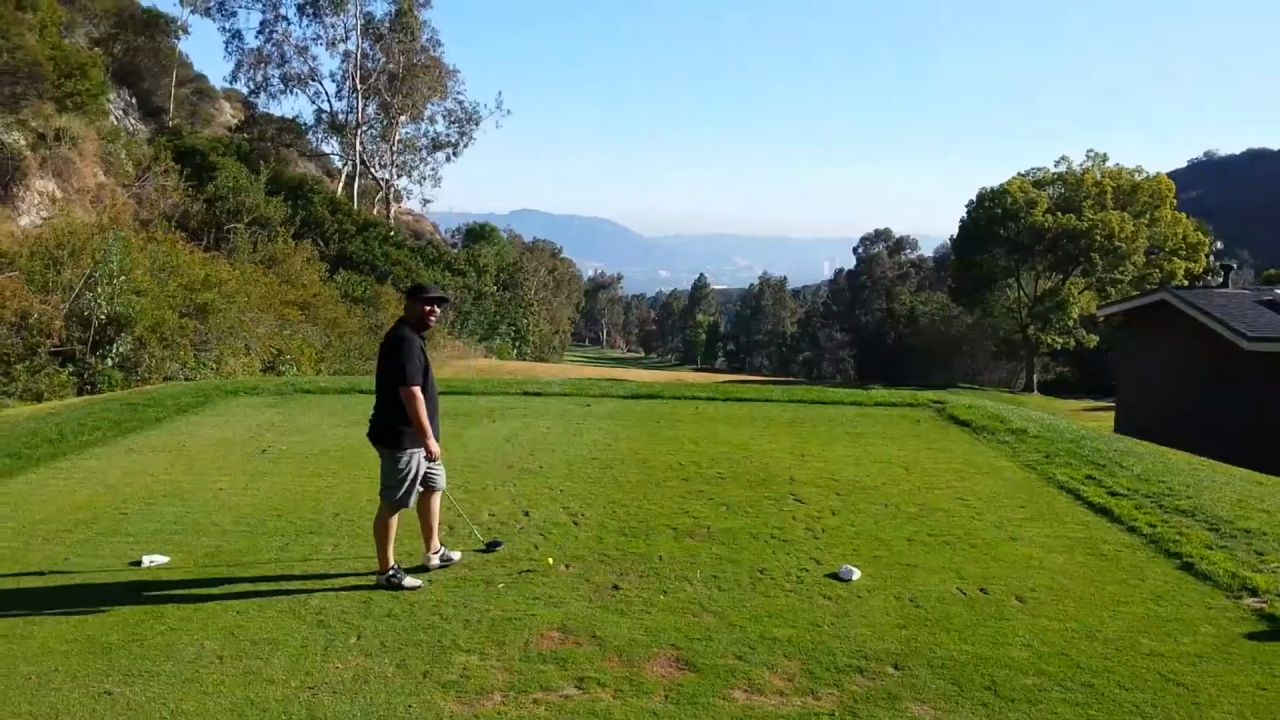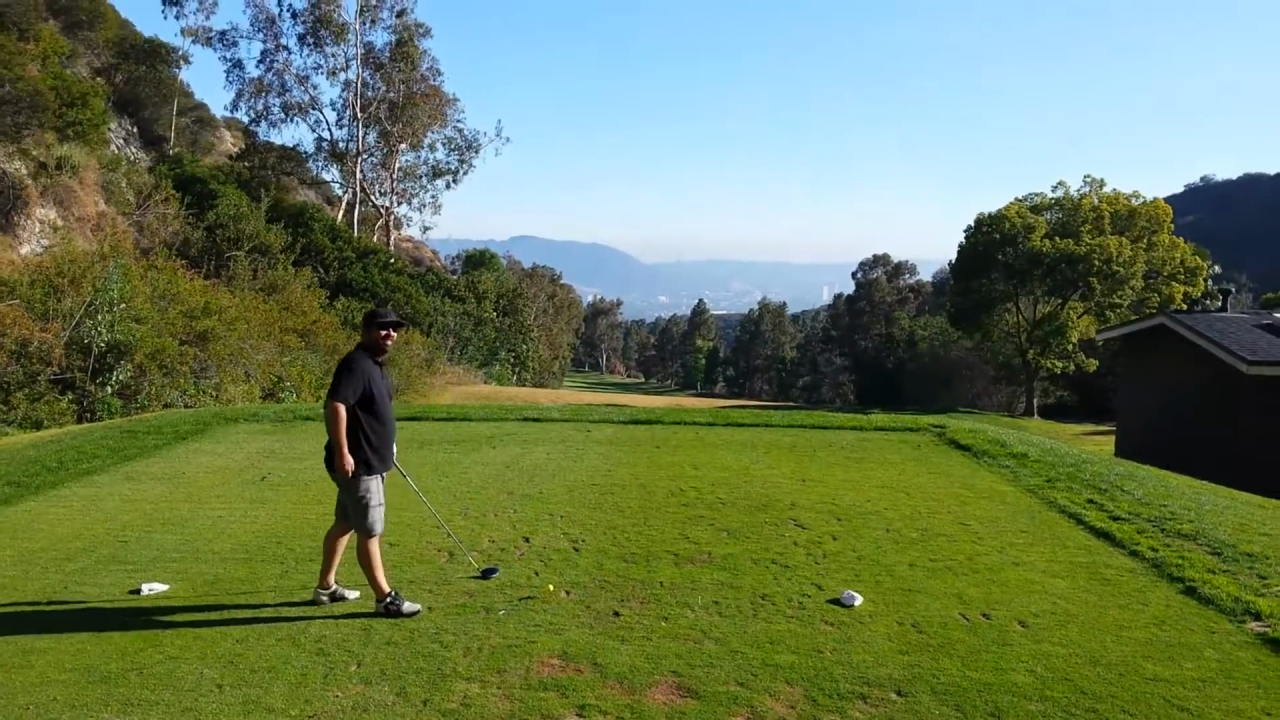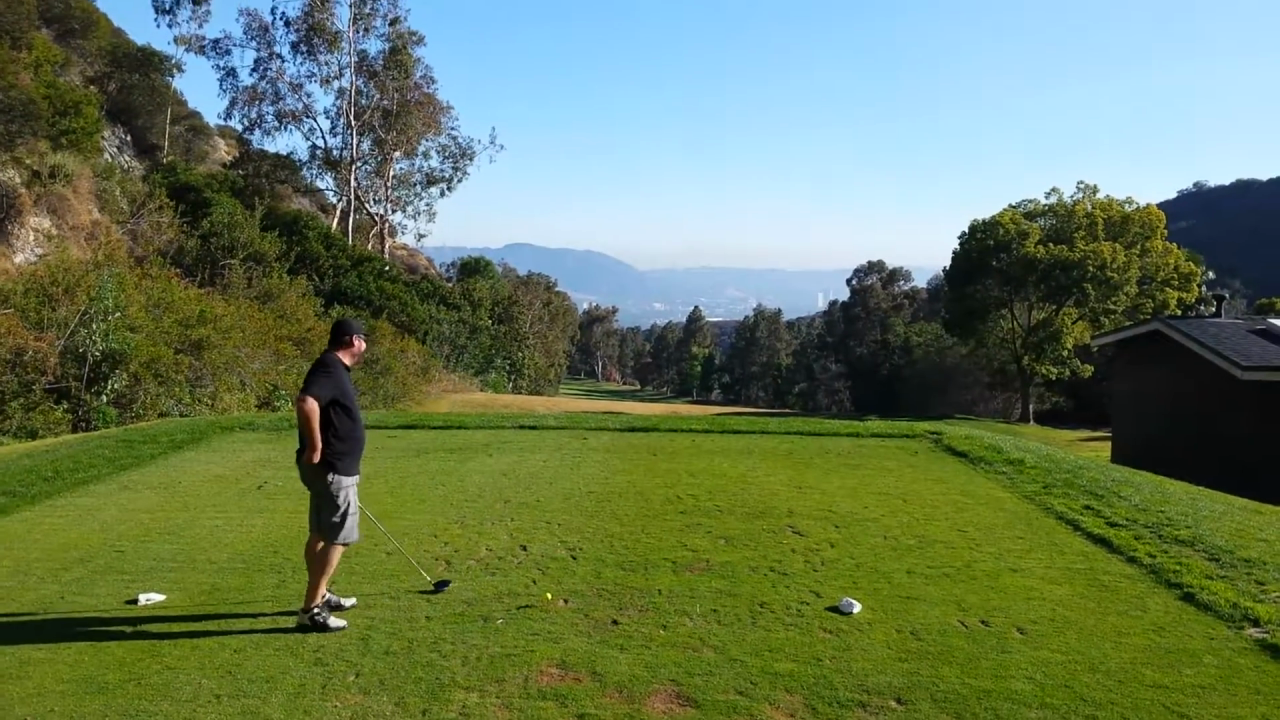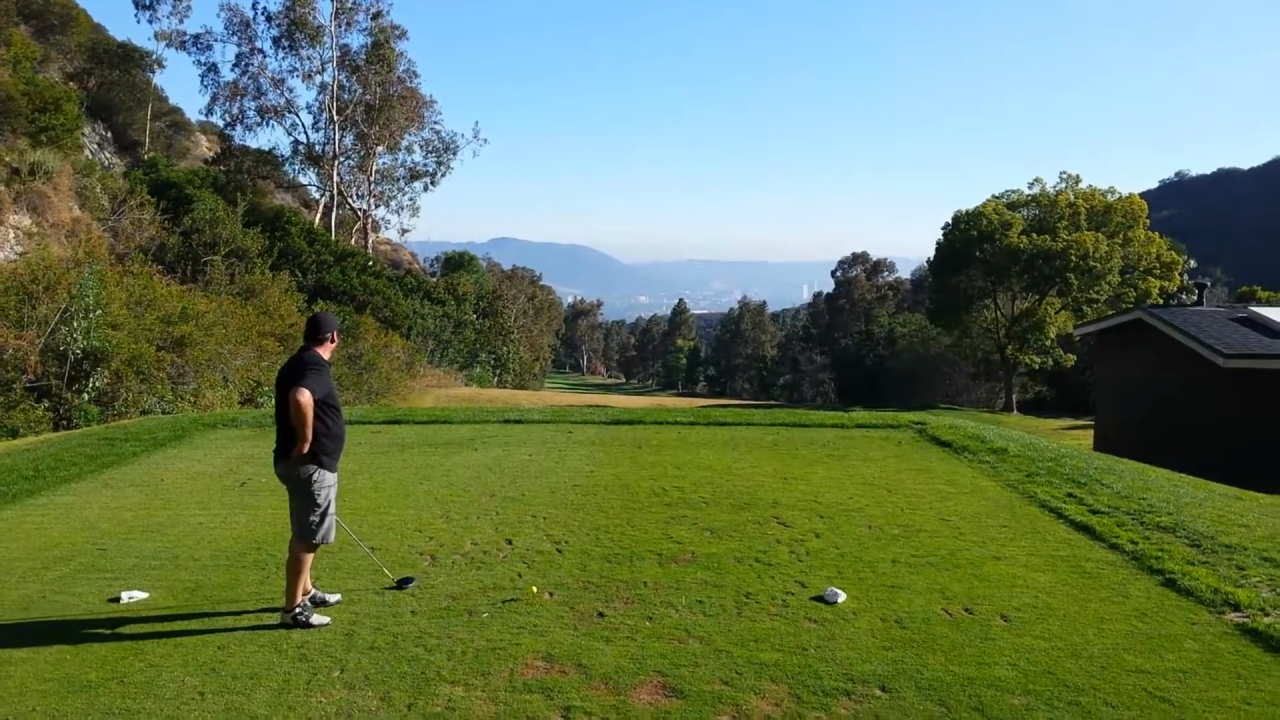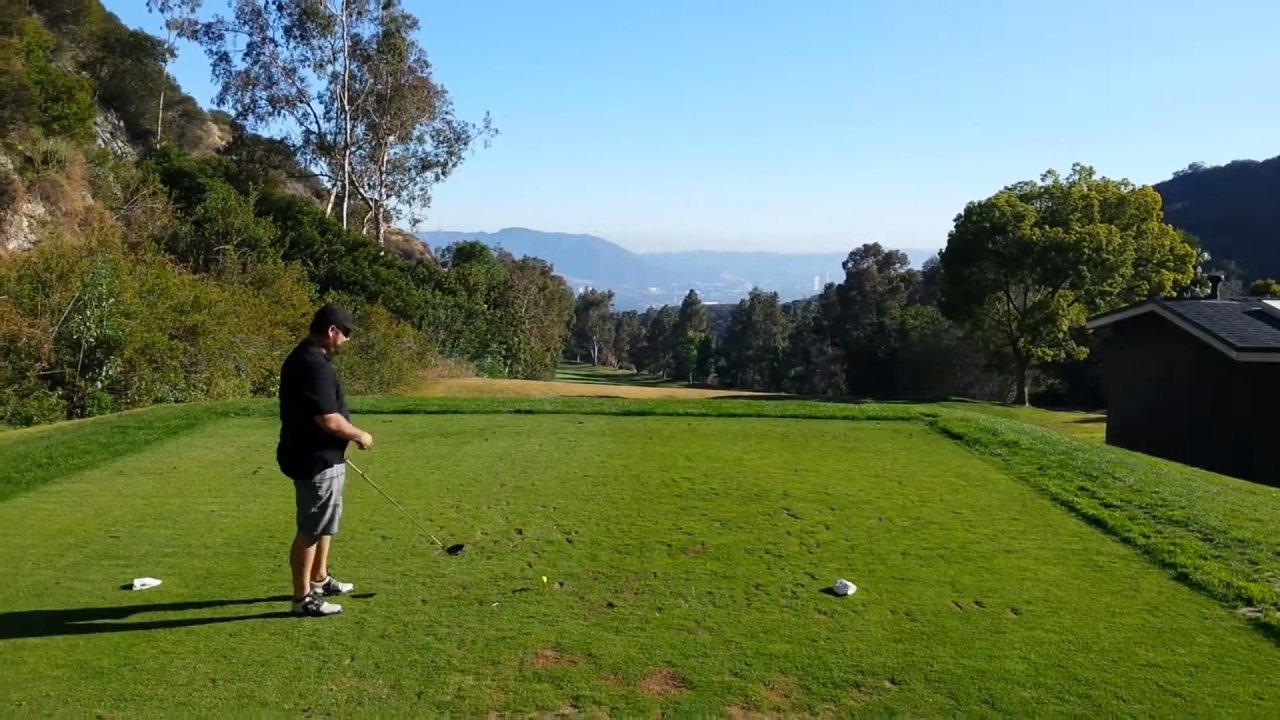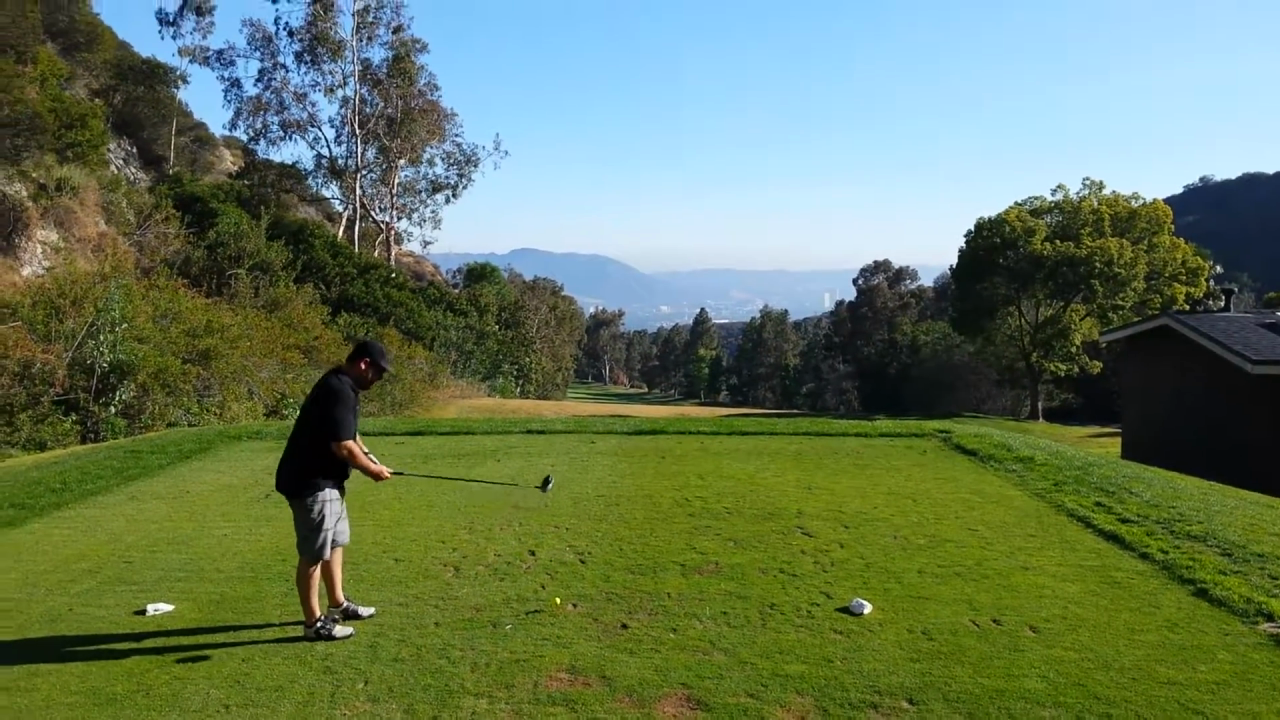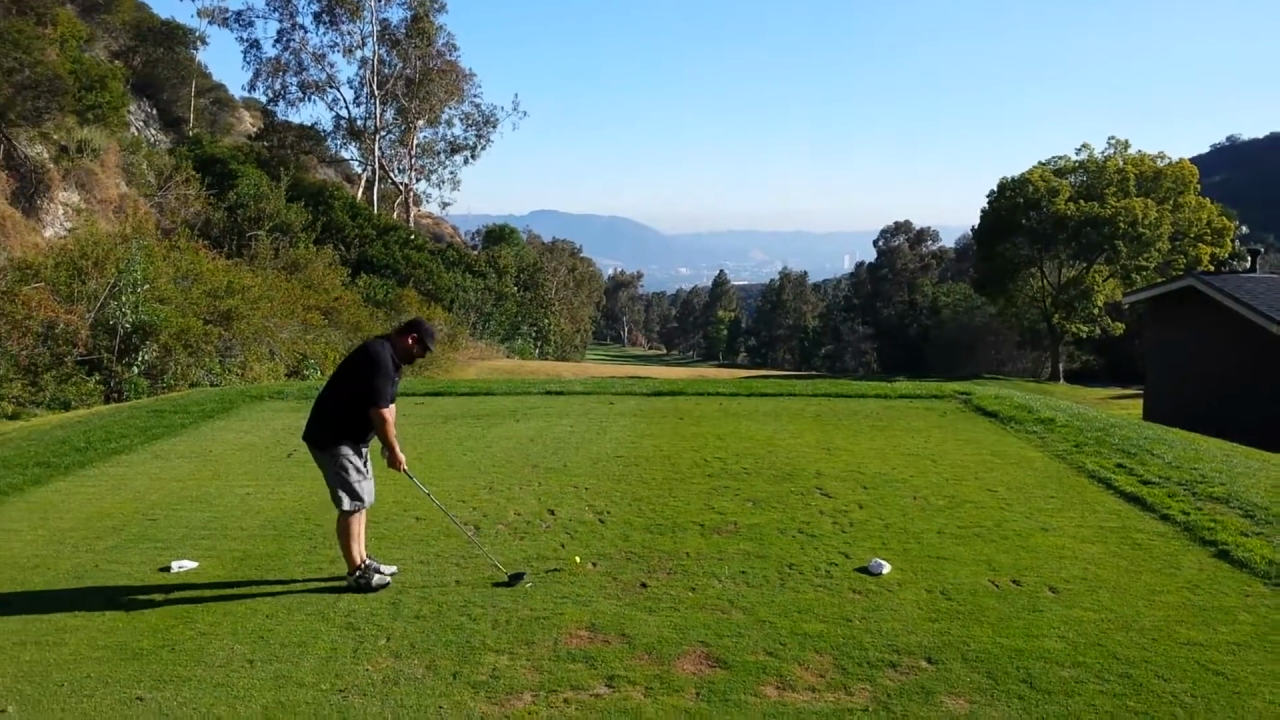
dt=0.5s
person 1, frame 1
left shoulder: (411, 337)
right shoulder: (406, 341)
right elbow: (410, 393)
right wrist: (427, 437)
left hip: (413, 436)
right hip: (402, 438)
left knee: (433, 486)
right knee: (393, 503)
left ankle: (433, 550)
right ankle: (387, 571)
person 1, frame 2
left shoulder: (375, 364)
right shoulder: (357, 364)
right elbow: (335, 406)
left wrist: (387, 445)
right wrist: (342, 452)
left hip: (371, 460)
right hip: (361, 464)
left knee: (344, 523)
right knee: (369, 530)
left ankle: (325, 586)
right ankle: (385, 598)
person 1, frame 3
left shoulder: (332, 368)
right shoulder: (331, 369)
right elbow: (306, 404)
right wrist: (314, 448)
left hip: (331, 468)
right hip: (332, 469)
left knee: (321, 534)
right knee: (336, 538)
left ankle: (320, 596)
right ankle: (311, 610)
person 1, frame 4
left shoulder: (296, 364)
right shoulder: (316, 366)
right elbow: (300, 398)
right wrist: (305, 441)
left hip: (297, 462)
right hip: (312, 466)
left knee: (304, 534)
right knee: (308, 537)
left ankle: (306, 592)
right ankle: (293, 609)
person 1, frame 5
left shoulder: (304, 357)
right shoulder: (314, 365)
right elbow: (329, 420)
left wrist: (348, 433)
right wrist: (360, 435)
left hip: (318, 455)
right hip: (315, 459)
left knee: (325, 521)
right knee: (311, 529)
left ankle: (319, 579)
right ankle: (302, 598)
person 1, frame 6
left shoulder: (341, 385)
right shoulder: (339, 391)
left elbow: (348, 434)
right elbow: (342, 447)
left wrist: (367, 455)
right wrist: (371, 469)
left hip: (325, 480)
right hip: (311, 482)
left knee: (335, 543)
right knee: (314, 553)
left ankle: (338, 604)
right ankle: (314, 623)
person 1, frame 7
left shoulder: (390, 356)
right shoulder: (379, 358)
left elbow: (388, 404)
right elbow: (379, 413)
left wrist: (389, 446)
right wrist: (394, 451)
left hip: (352, 437)
right hip: (333, 438)
left knee: (361, 499)
right knee: (353, 502)
left ankle: (362, 560)
right ankle: (356, 571)
